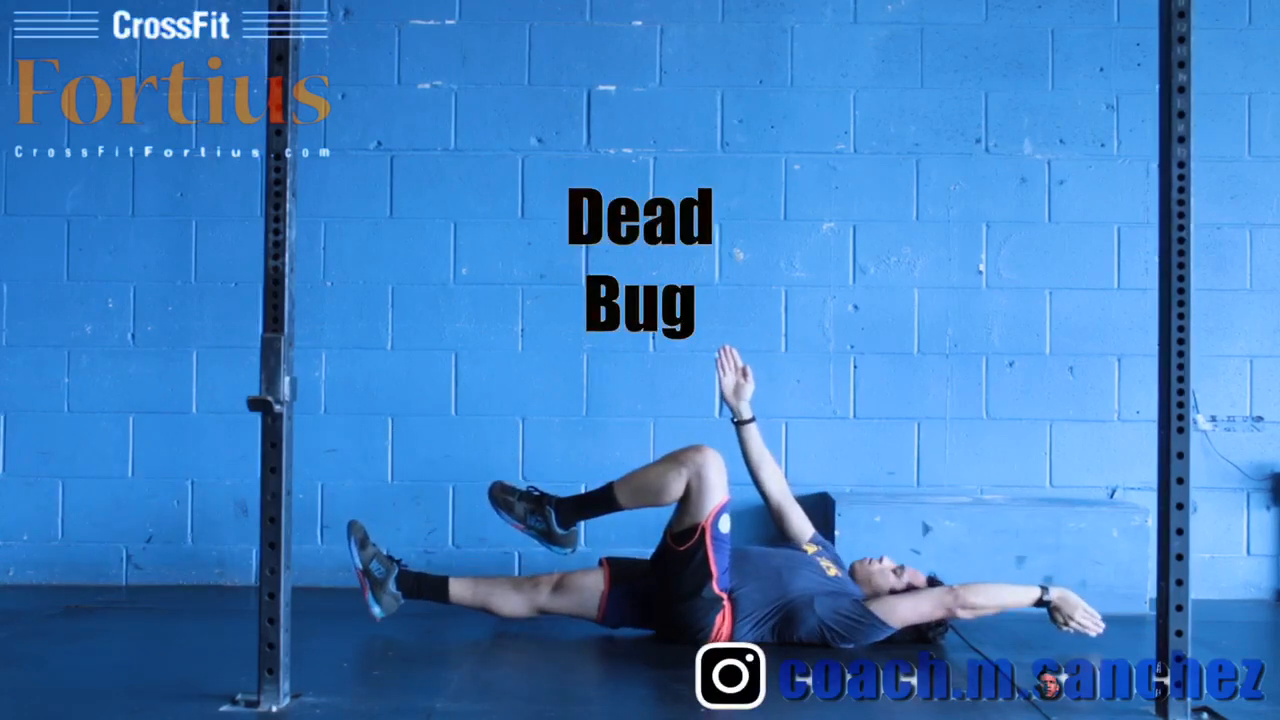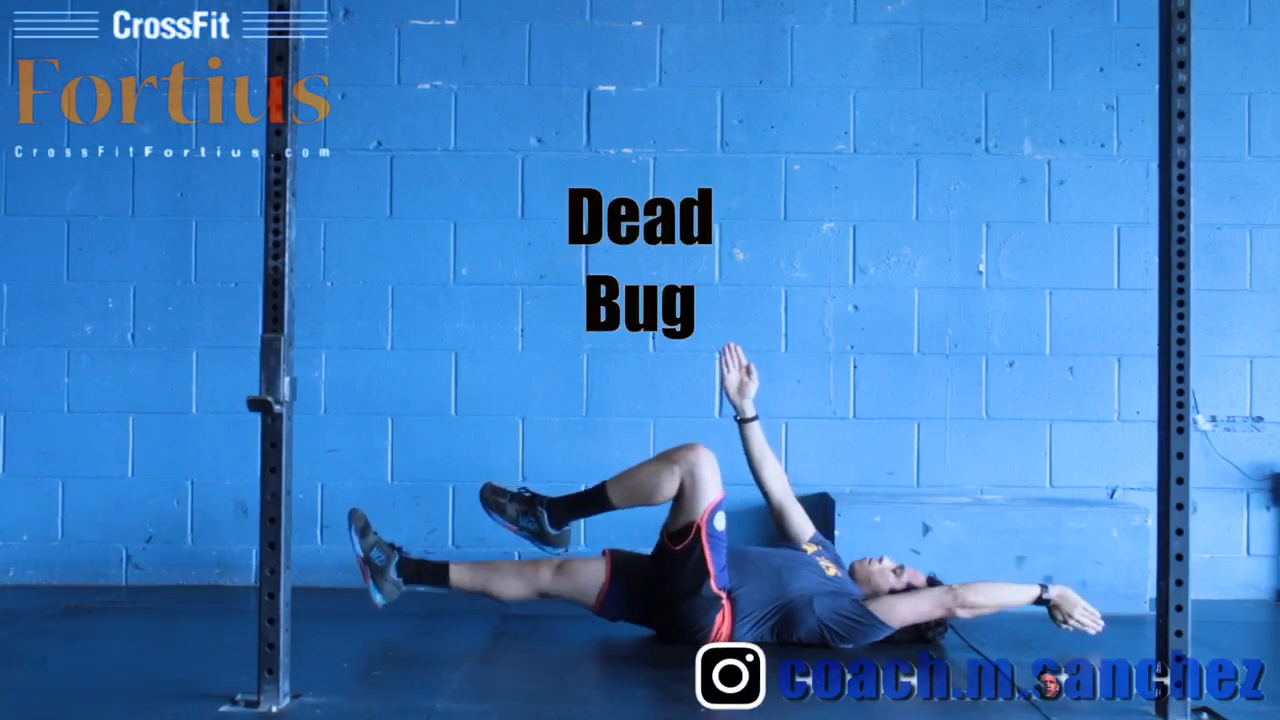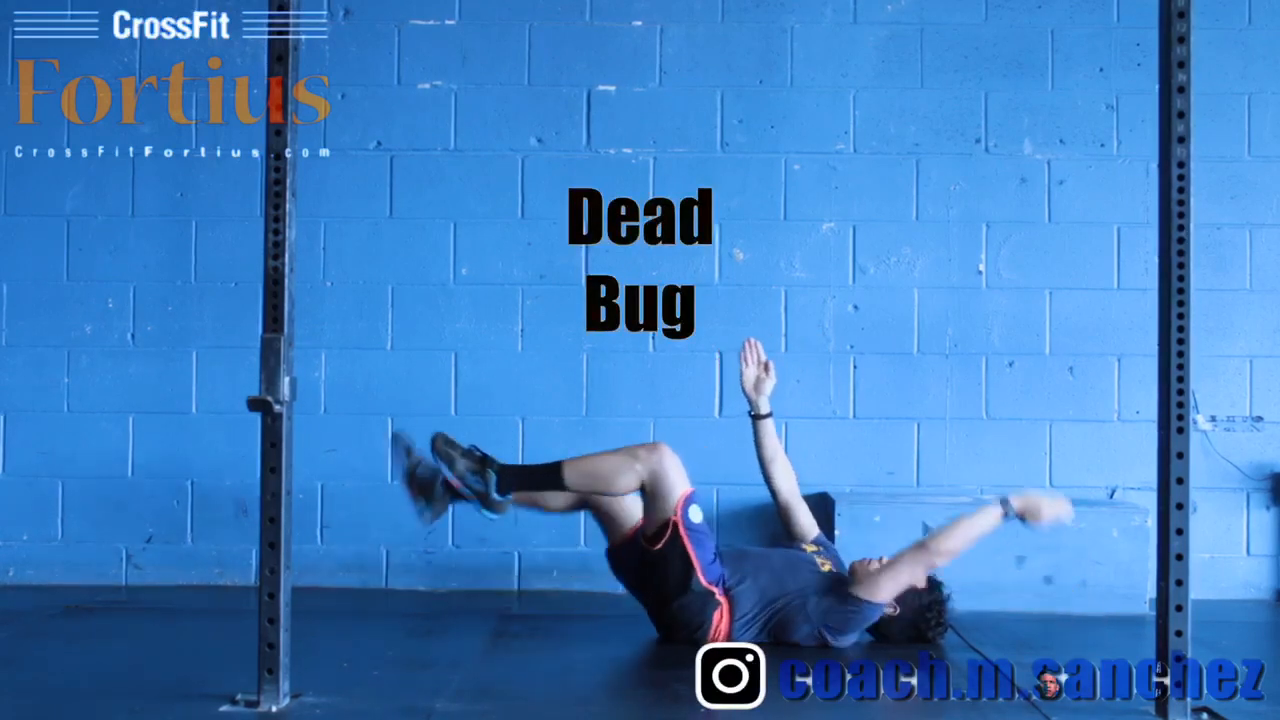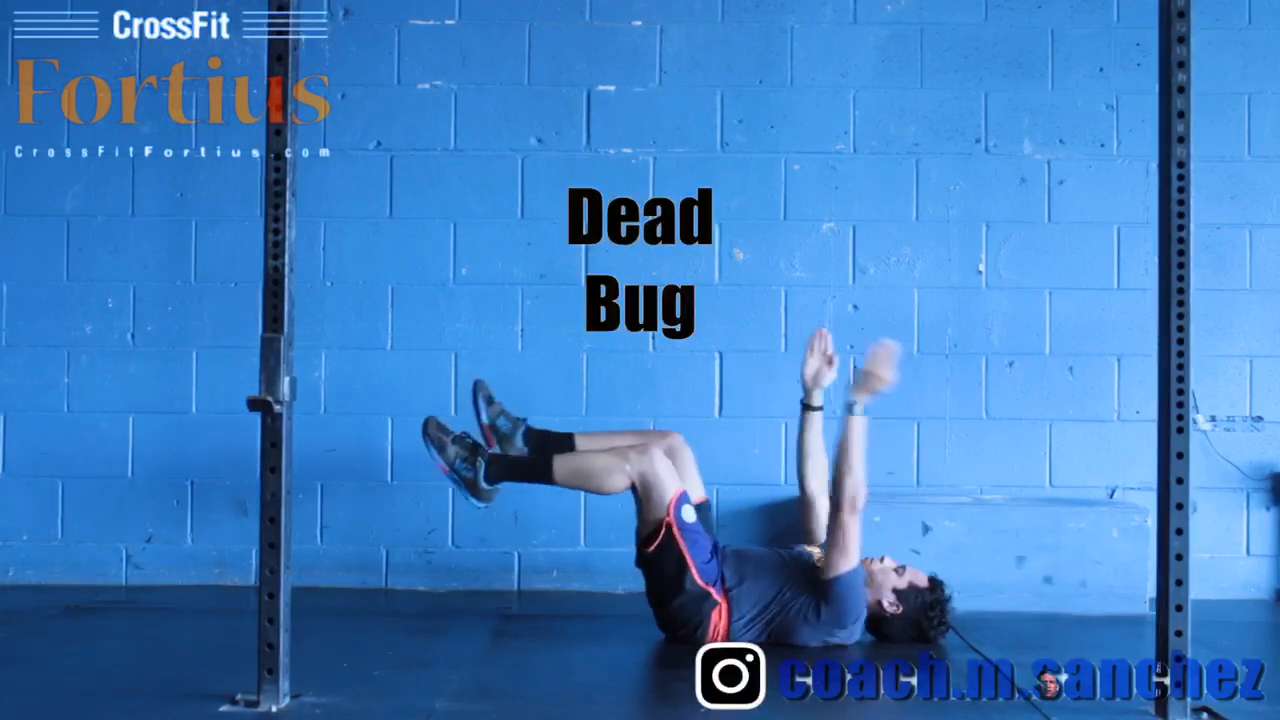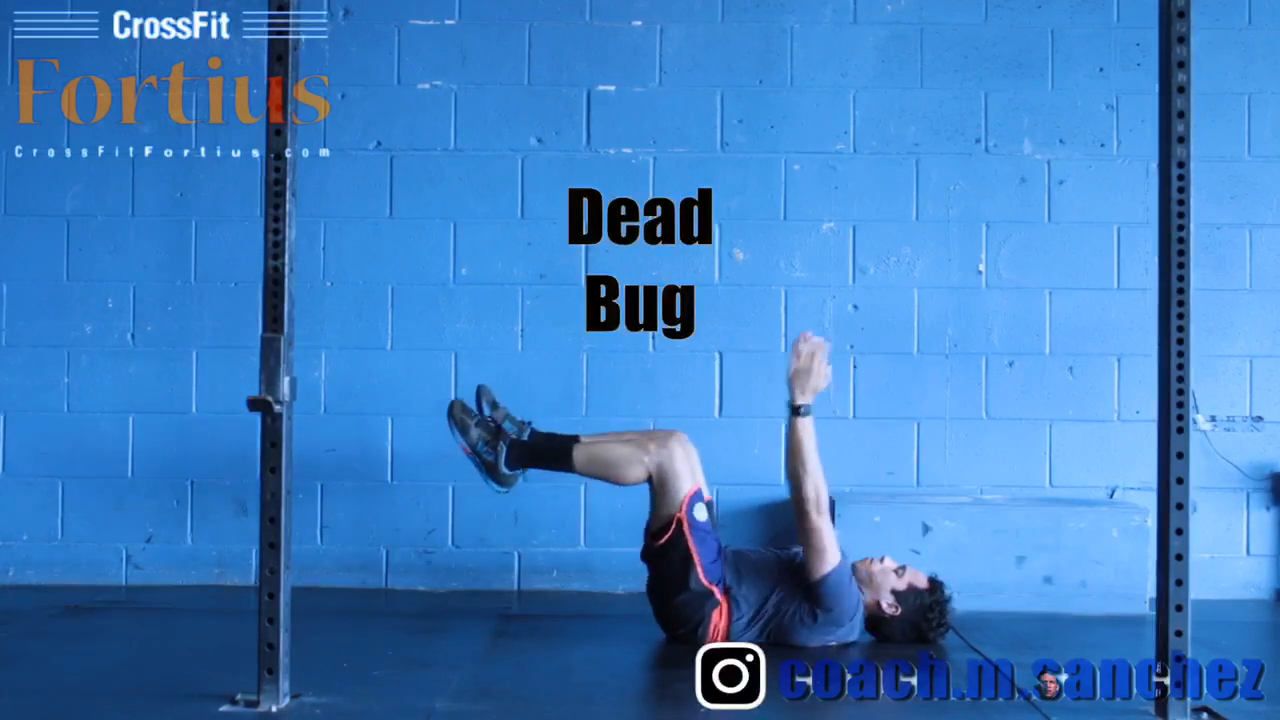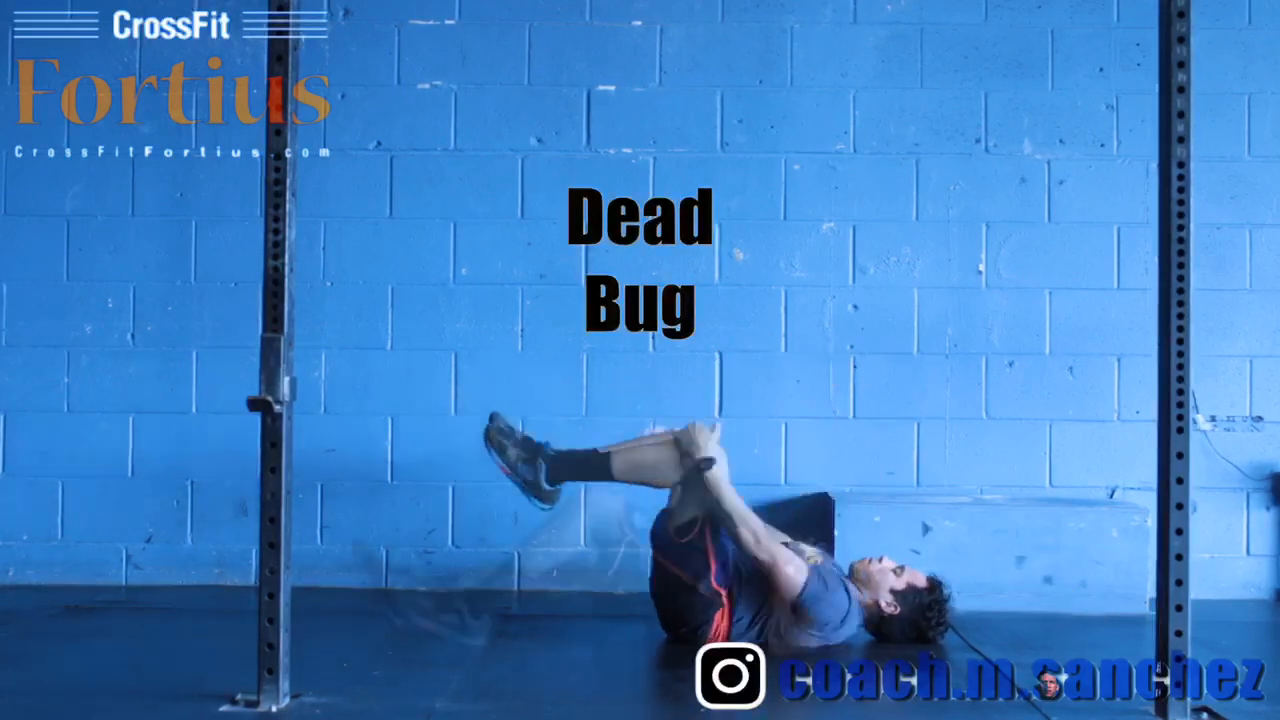
dt=0.4s
person 1, frame 1
left shoulder: (860, 615)
right shoulder: (827, 560)
left elbow: (955, 601)
right elbow: (776, 490)
left wrist: (1046, 594)
right wrist: (744, 409)
left hip: (704, 606)
right hip: (674, 591)
left knee: (702, 461)
right knee: (541, 592)
left ankle: (562, 515)
right ankle: (400, 585)
person 1, frame 2
left shoulder: (858, 615)
right shoulder: (826, 560)
left elbow: (954, 601)
right elbow: (778, 488)
left wrist: (1047, 592)
right wrist: (746, 408)
left hip: (704, 606)
right hip: (676, 591)
left knee: (695, 460)
right knee: (547, 575)
left ankle: (555, 513)
right ankle: (403, 572)
person 1, frame 3
left shoulder: (849, 613)
right shoulder: (829, 564)
left elbow: (926, 550)
right elbow: (785, 488)
left wrist: (1007, 507)
right wrist: (760, 405)
left hip: (701, 604)
right hip: (689, 590)
left knee: (658, 458)
right knee: (593, 487)
left ankle: (502, 480)
right ankle: (449, 490)
person 1, frame 4
left shoulder: (844, 610)
right shoulder: (828, 568)
left elbow: (850, 508)
right elbow: (816, 490)
left wrist: (859, 402)
right wrist: (813, 396)
left hip: (701, 604)
right hip: (707, 579)
left knee: (646, 461)
right knee: (670, 444)
left ankle: (488, 471)
right ankle: (524, 441)
person 1, frame 5
left shoulder: (840, 607)
right shoulder: (840, 583)
left elbow: (814, 509)
right elbow: (808, 497)
left wrist: (801, 403)
right wrist: (804, 397)
left hip: (701, 604)
right hip: (709, 582)
left knee: (665, 451)
right knee: (674, 445)
left ankle: (509, 457)
right ankle: (526, 441)
person 1, frame 6
left shoulder: (832, 607)
right shoulder: (835, 582)
left elbow: (764, 548)
right elbow: (781, 547)
left wrist: (707, 463)
left hip: (703, 607)
right hip: (702, 595)
left knee: (695, 452)
right knee: (695, 448)
left ankle: (552, 471)
right ankle: (549, 465)
